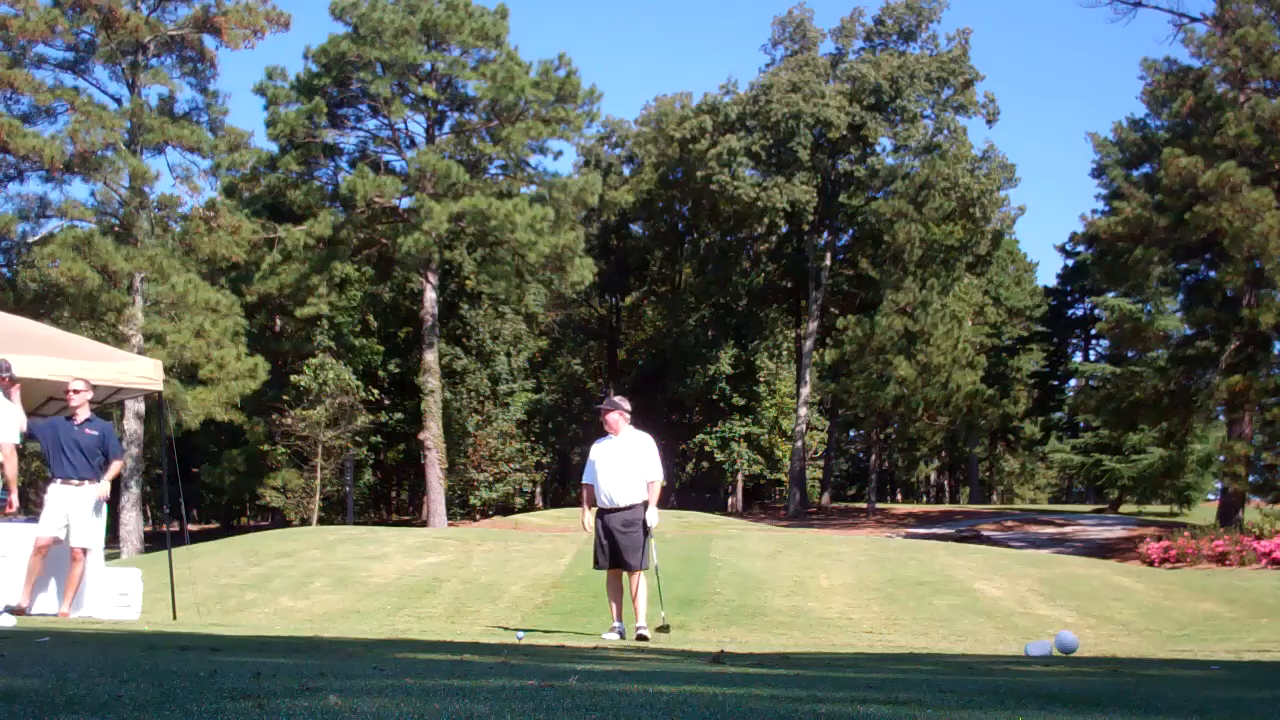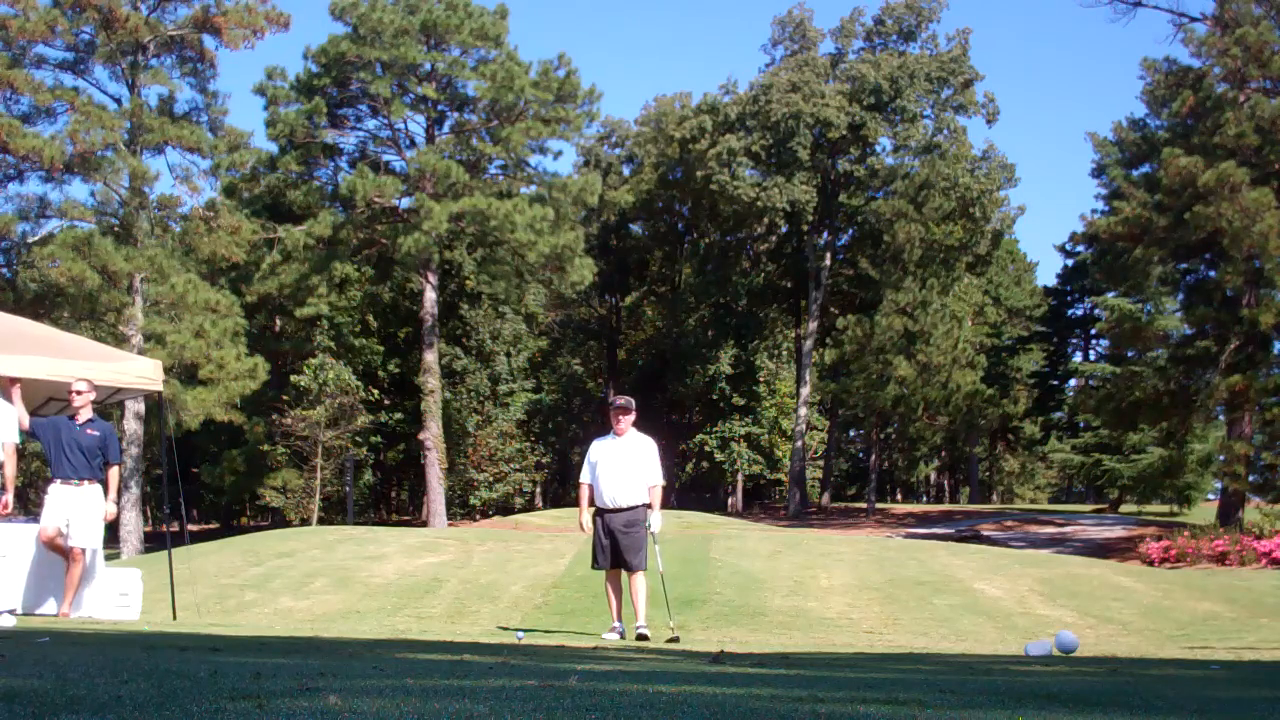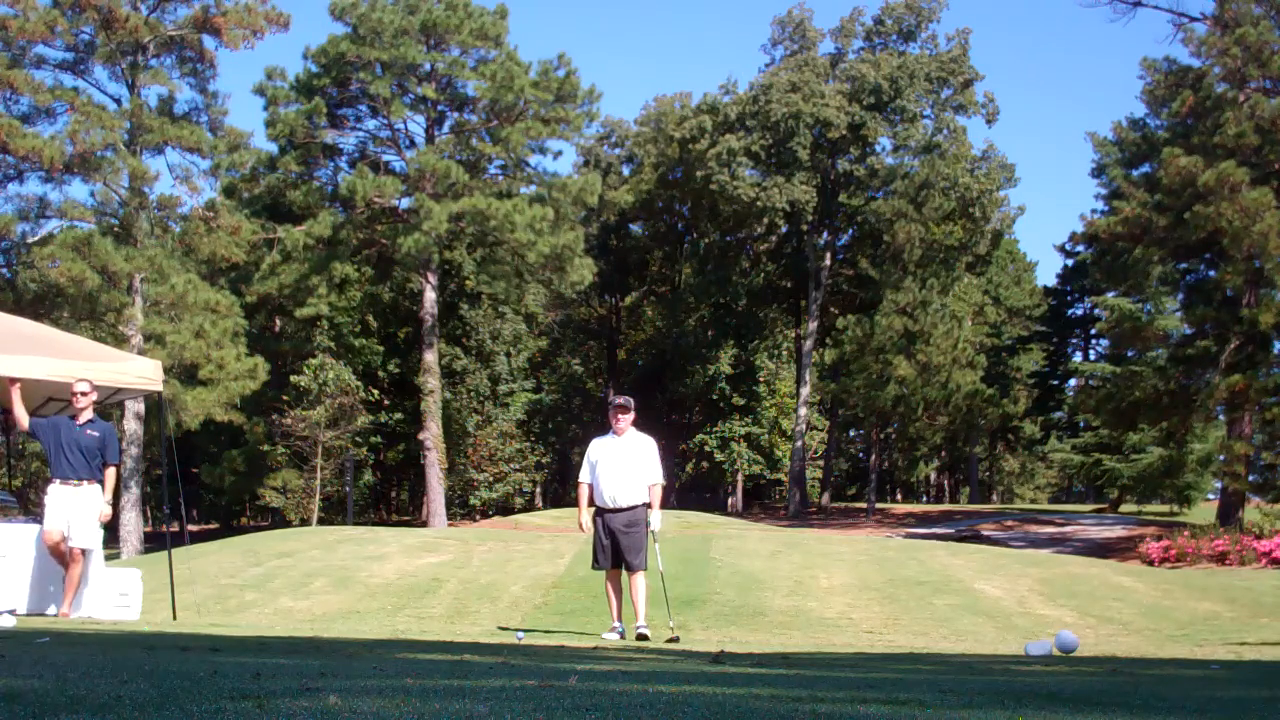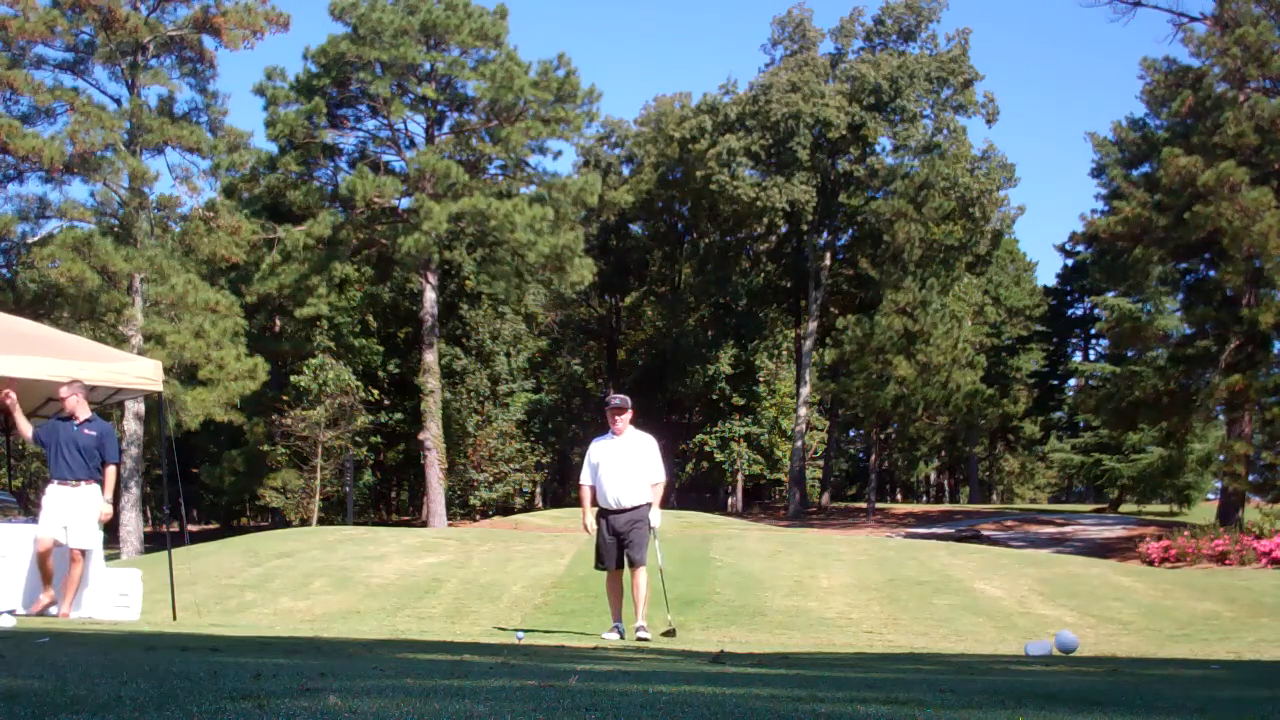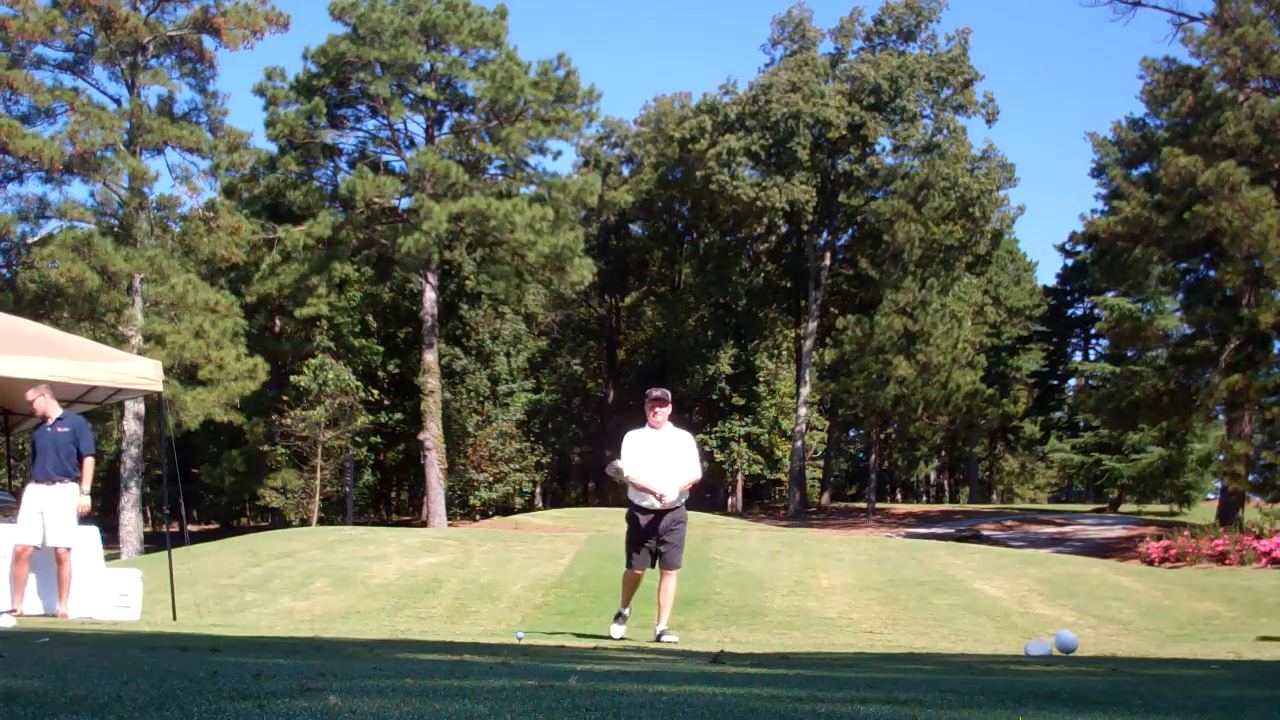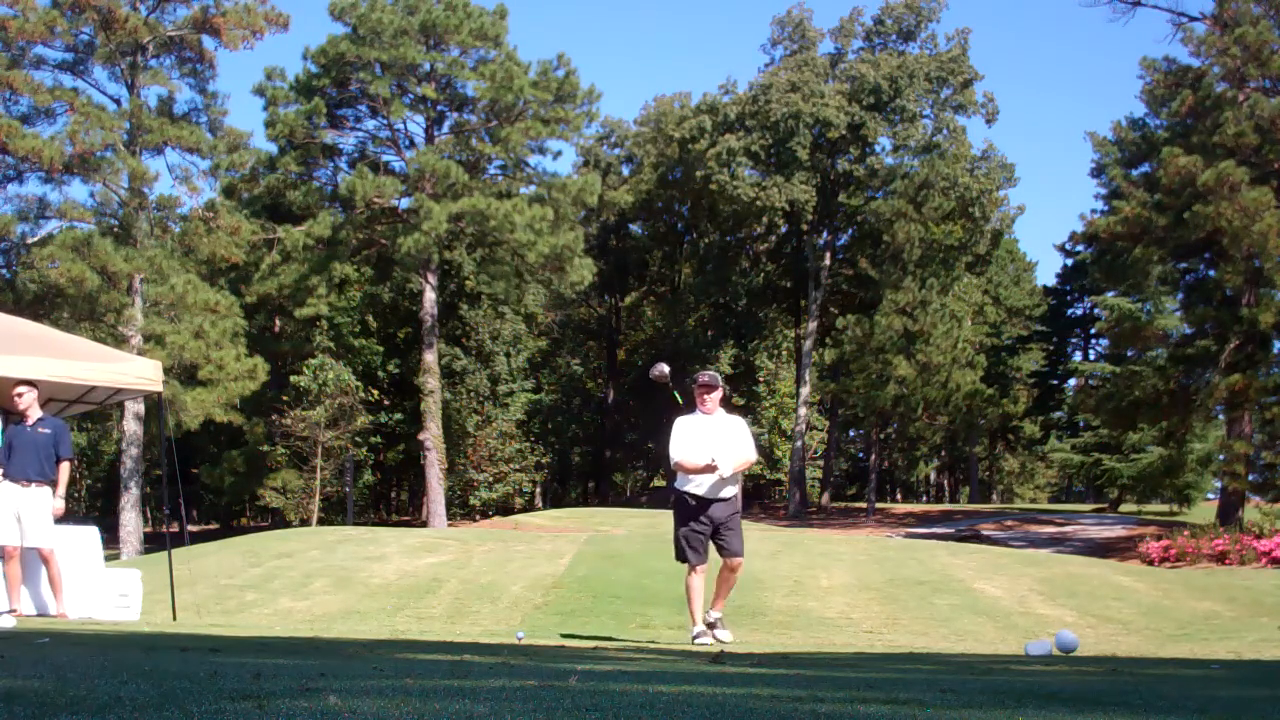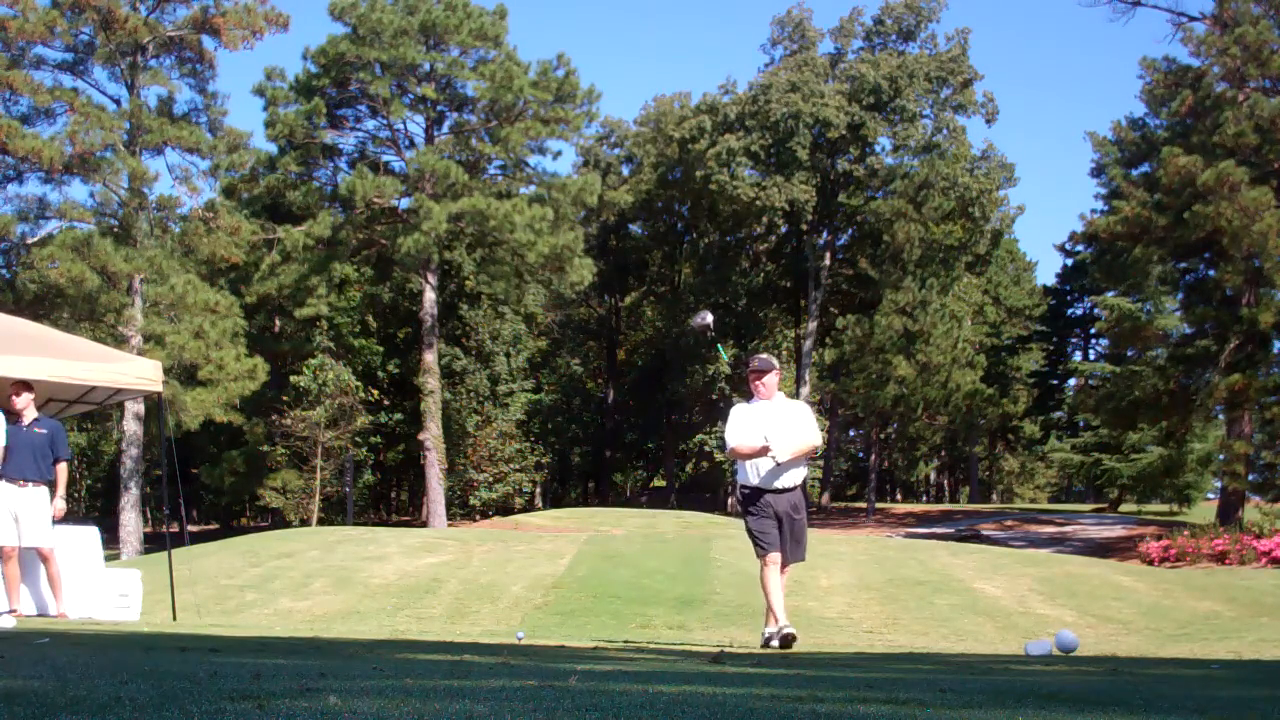
dt=0.7s
person 1, frame 1
left shoulder: (642, 441)
right shoulder: (598, 445)
left elbow: (654, 478)
right elbow: (588, 482)
left wrist: (652, 507)
right wrist: (586, 510)
left hip: (633, 513)
right hip: (604, 515)
left knee: (635, 570)
right knee: (612, 571)
left ankle: (641, 624)
right ankle: (617, 625)
person 1, frame 2
left shoulder: (646, 444)
right shoulder: (598, 445)
left elbow: (655, 482)
right elbow: (586, 482)
left wrist: (656, 512)
right wrist: (583, 512)
left hip: (633, 514)
right hip: (603, 515)
left knee: (636, 570)
right knee: (611, 571)
left ankle: (641, 624)
right ankle: (617, 625)
person 1, frame 3
left shoulder: (645, 443)
right shoulder: (597, 444)
left elbow: (655, 480)
right elbow: (585, 481)
left wrist: (656, 510)
right wrist: (583, 511)
left hip: (633, 514)
right hip: (603, 515)
left knee: (636, 569)
right knee: (611, 571)
left ankle: (641, 623)
right ankle: (617, 625)
person 1, frame 4
left shoulder: (646, 441)
right shoulder: (597, 445)
left elbow: (657, 479)
right elbow: (586, 482)
left wrist: (655, 507)
right wrist: (587, 513)
left hip: (637, 513)
right hip: (607, 516)
left knee: (638, 566)
right knee: (613, 571)
left ankle: (640, 623)
right ankle: (617, 625)
person 1, frame 5
left shoulder: (684, 438)
right shoulder: (633, 438)
left elbow: (694, 472)
right elbow: (629, 474)
left wrist: (674, 489)
right wrist: (654, 490)
left hip: (673, 514)
right hip: (641, 512)
left knee: (670, 570)
right knee: (635, 568)
left ankle: (662, 627)
right ankle: (623, 610)
person 1, frame 6
left shoulder: (736, 424)
right shoulder: (684, 423)
left elbow: (750, 455)
right elbow: (677, 461)
left wrist: (729, 467)
right wrist: (706, 468)
left hip: (727, 503)
right hip: (692, 502)
left knee: (734, 561)
right knee: (697, 566)
left ankle: (714, 614)
right ankle: (698, 628)
person 1, frame 7
left shoulder: (799, 409)
right shoulder: (740, 411)
left elbow: (813, 440)
right elbow: (734, 448)
left wrist: (785, 453)
right wrist: (760, 451)
left hip: (791, 495)
right hip: (756, 495)
left knee: (783, 565)
right knee: (770, 558)
left ankle: (770, 630)
right ankle: (781, 625)
person 2, frame 1
left shoulder: (103, 428)
right shoulder: (55, 425)
left elbow: (118, 461)
right elbow: (22, 425)
left wrist: (106, 480)
left hip: (87, 493)
right hip: (58, 491)
left knee: (78, 553)
right knee: (41, 543)
left ankle: (65, 609)
right ankle: (24, 600)
person 2, frame 2
left shoulder: (105, 429)
right shoulder: (56, 424)
left elbow: (113, 467)
right elbow: (25, 423)
left wrist: (111, 500)
right wrist: (15, 391)
left hip: (88, 493)
right hip: (59, 491)
left knee: (78, 552)
right knee: (47, 535)
left ankle: (65, 608)
right ankle: (67, 557)
person 2, frame 3
left shoulder: (105, 430)
right shoulder: (57, 424)
left elbow: (110, 468)
right elbow: (24, 424)
left wrist: (107, 501)
right wrist: (15, 391)
left hip: (88, 493)
right hip: (59, 491)
left knee: (77, 552)
right knee: (52, 539)
left ankle: (65, 608)
right ankle: (66, 568)
person 2, frame 4
left shoulder: (103, 428)
right shoulder: (57, 424)
left elbow: (111, 466)
right elbow: (30, 434)
left wrist: (107, 500)
left hip: (86, 494)
right hip: (56, 492)
left knee: (77, 554)
right knee: (43, 546)
left ankle: (65, 609)
right ankle: (47, 594)
person 2, frame 5
left shoulder: (77, 423)
right shoulder: (38, 431)
left elbow: (88, 458)
left wrist: (85, 492)
right wrist: (30, 490)
left hip: (63, 491)
right hip: (35, 492)
left knee: (62, 552)
right knee: (21, 550)
left ankle: (62, 608)
right ankle: (16, 607)
person 2, frame 6
left shoulder: (56, 426)
left elbow: (64, 462)
left wrist: (59, 495)
left hip: (39, 493)
left knee: (46, 552)
left ankle: (61, 608)
person 2, frame 7
left shoulder: (52, 426)
left elbow: (61, 463)
left wrist: (60, 496)
left hip: (36, 493)
left knee: (46, 551)
left ankle: (61, 608)
